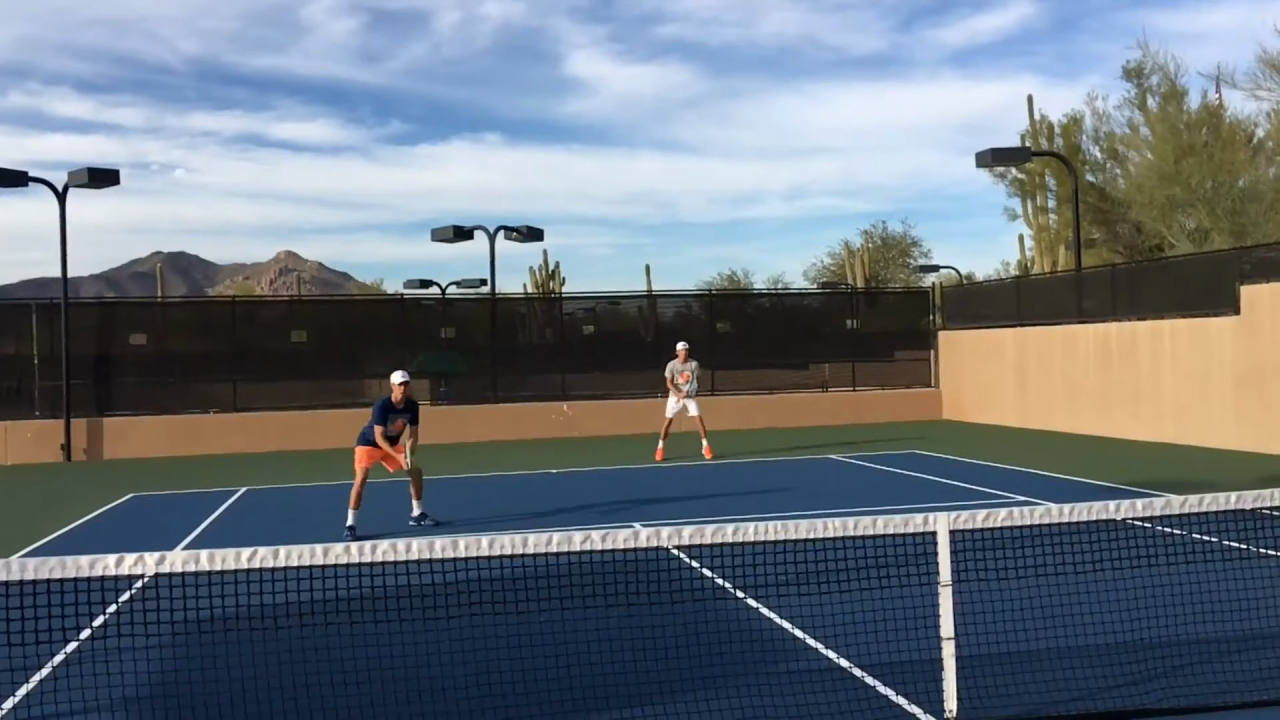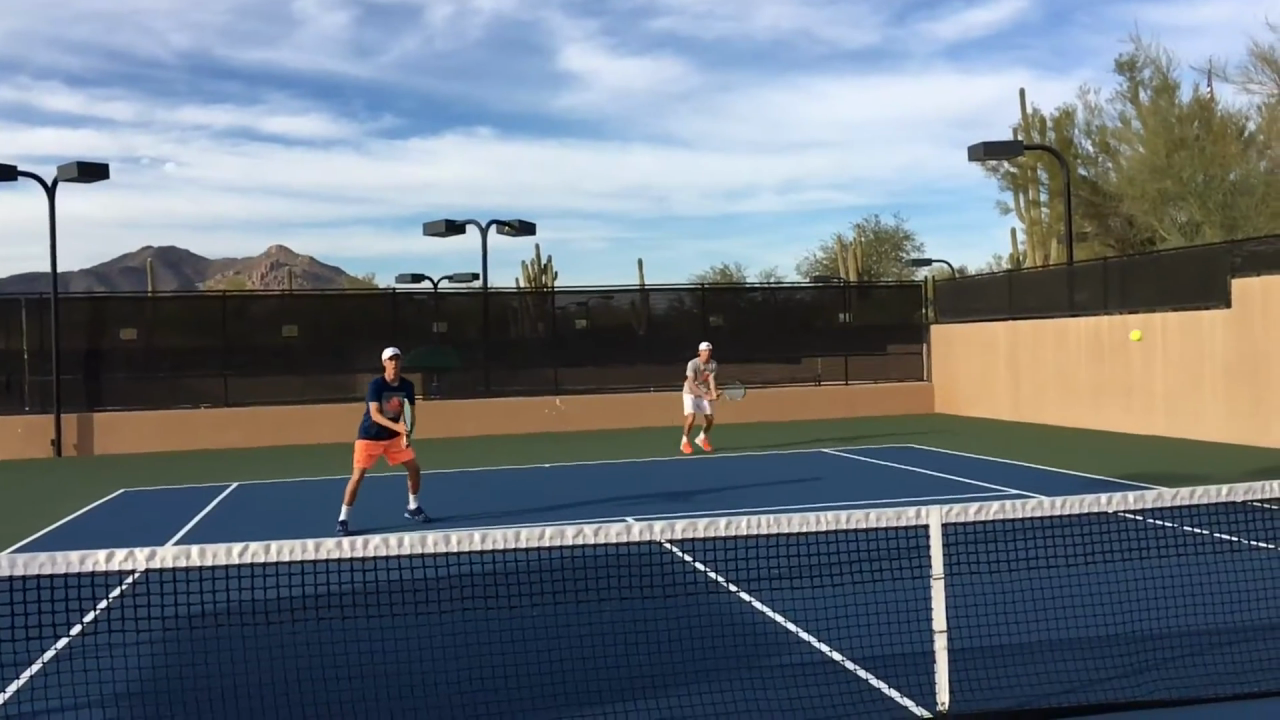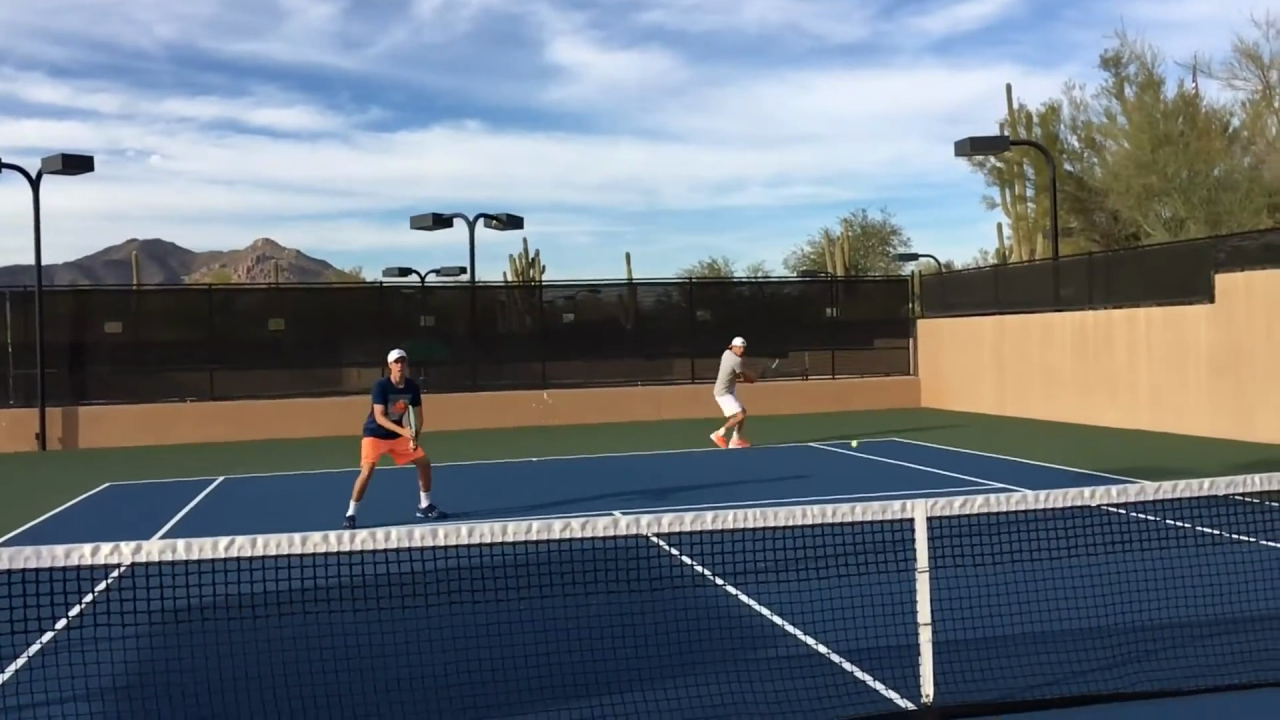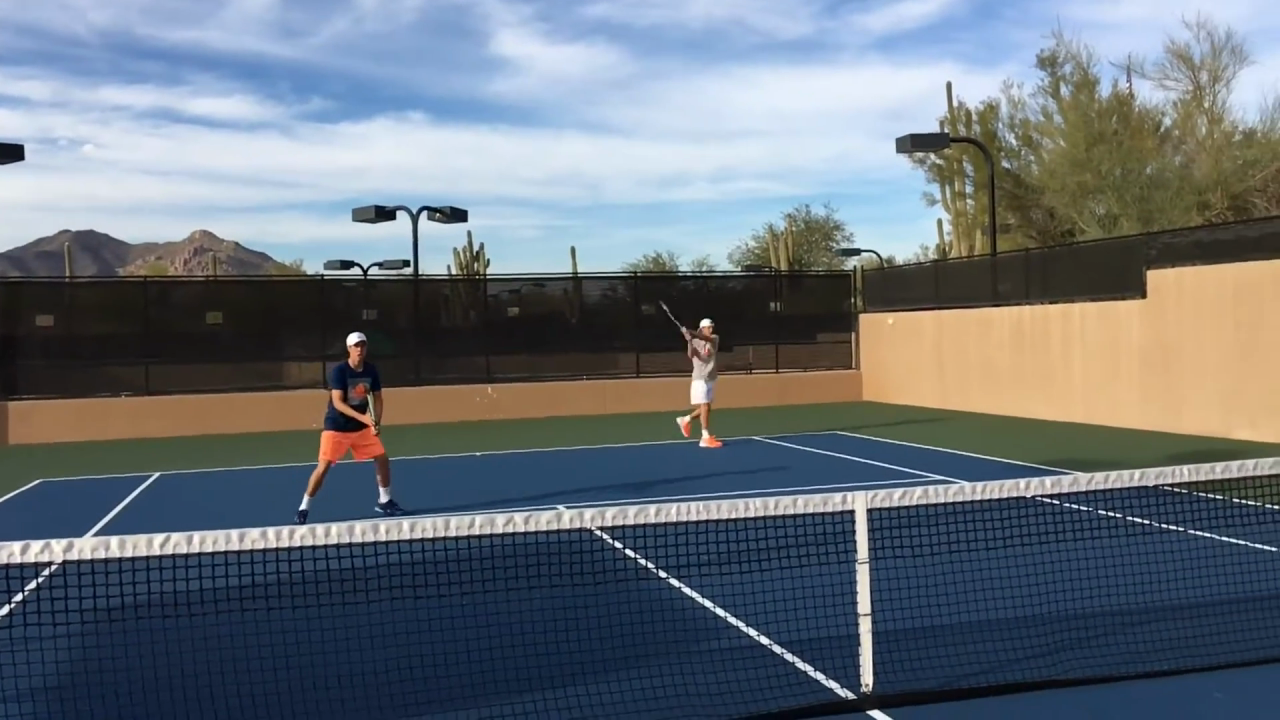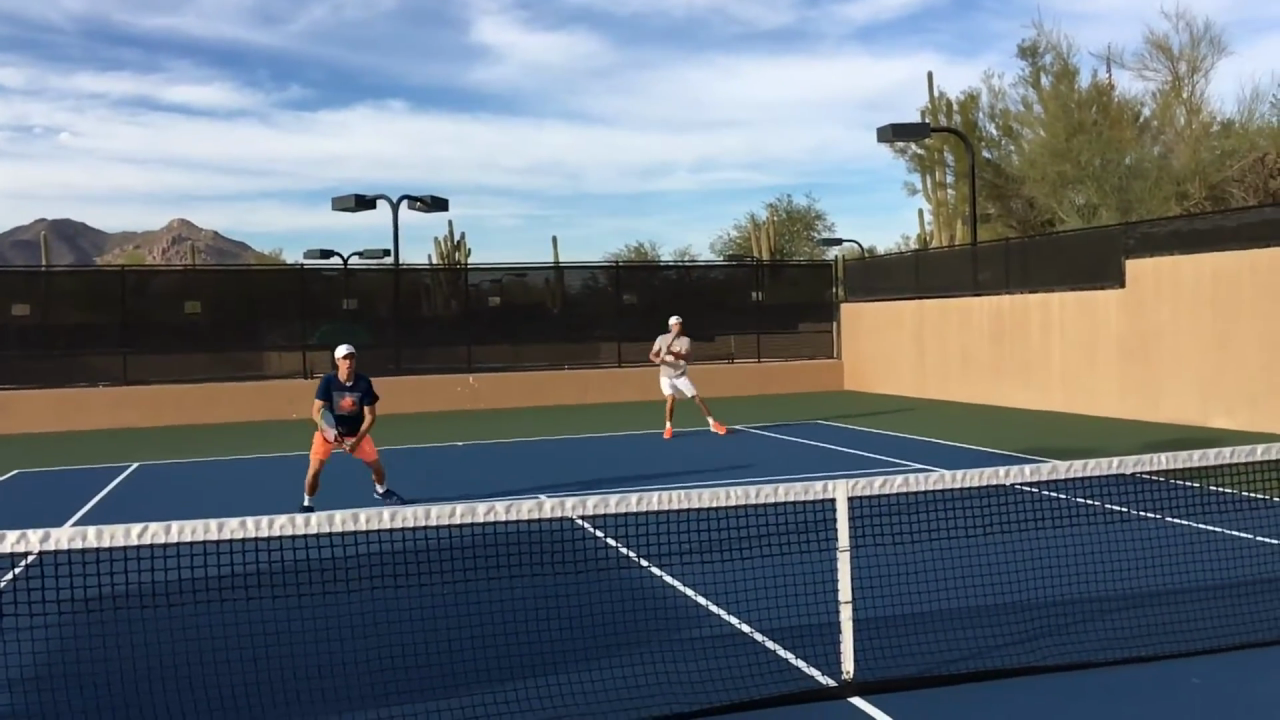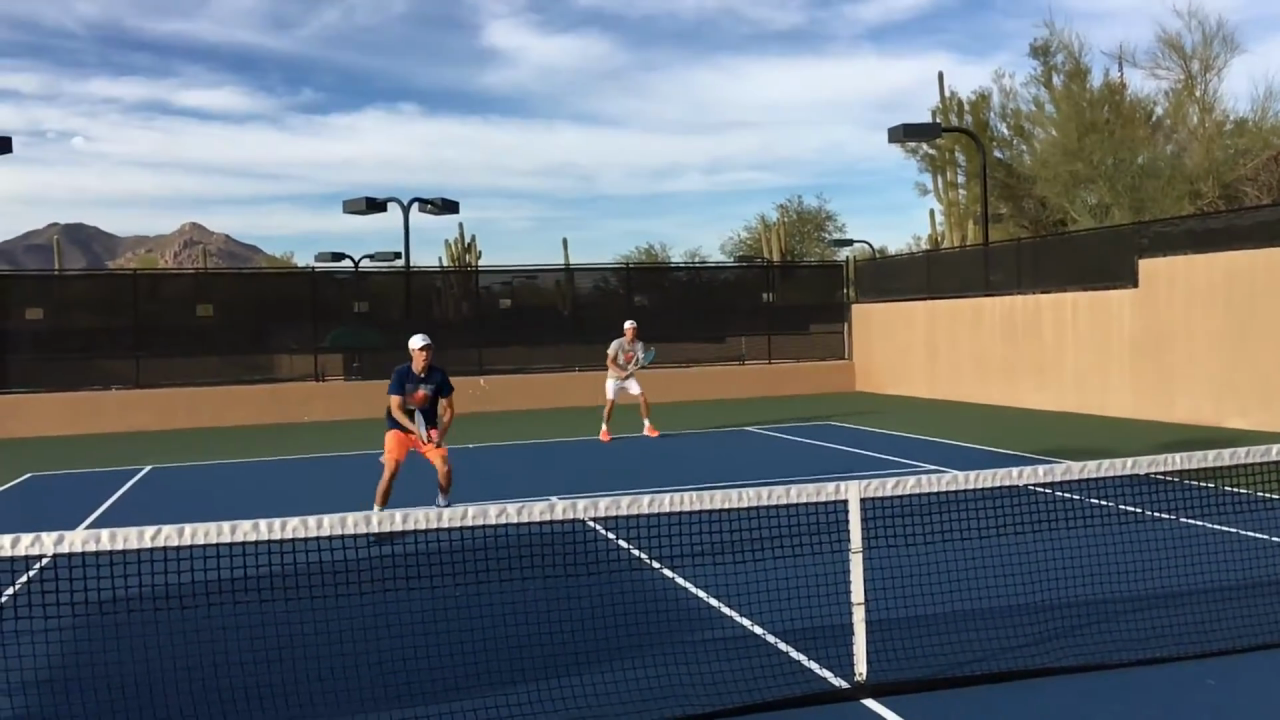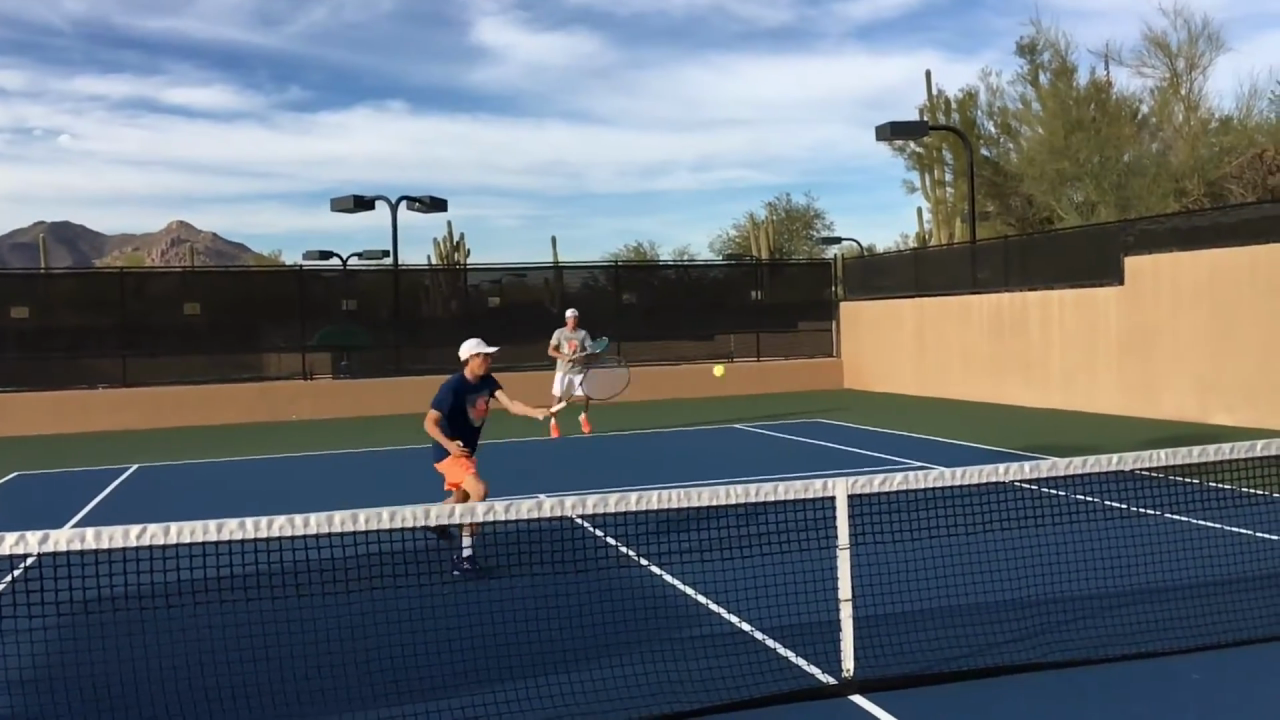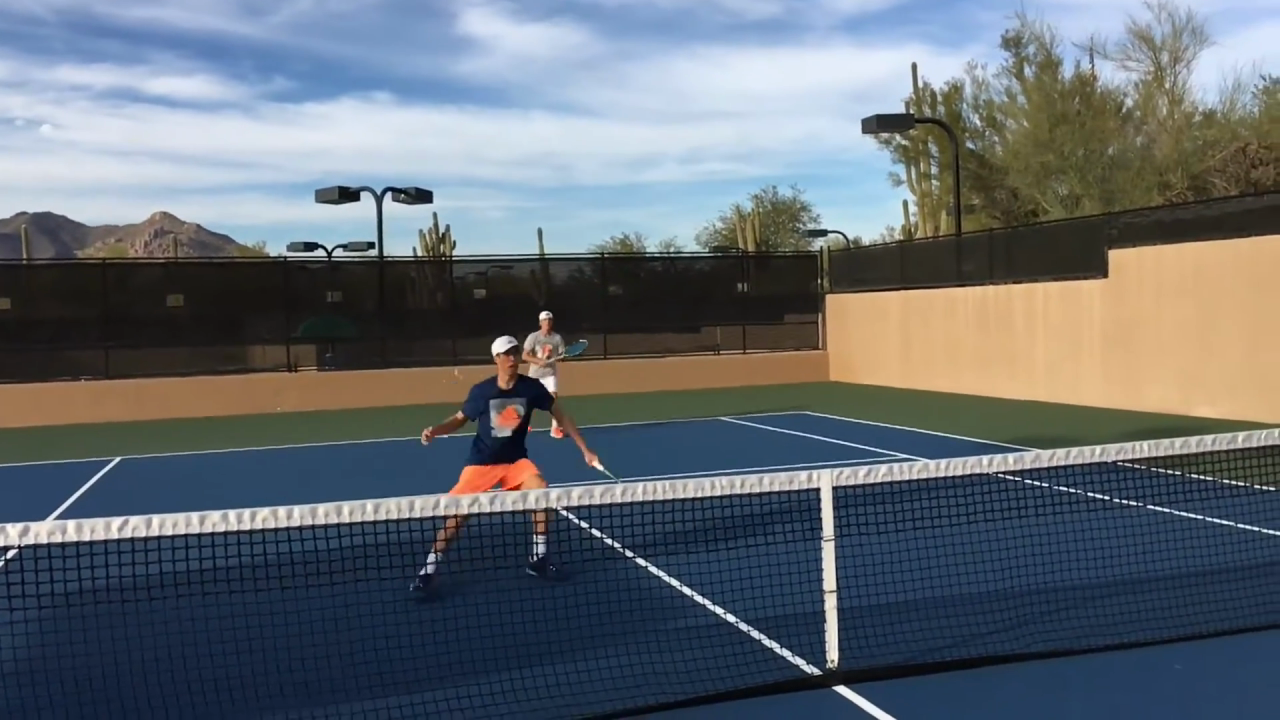
dt=0.5s
person 1, frame 1
left shoulder: (413, 406)
right shoulder: (381, 406)
left elbow: (413, 433)
right elbow: (379, 437)
left wrist: (408, 456)
right wrist: (398, 456)
left hip: (392, 444)
right hip: (368, 444)
left knee: (416, 472)
right knee: (361, 479)
left ankle: (417, 514)
right ankle: (350, 525)
person 1, frame 2
left shoulder: (407, 385)
right shoulder: (376, 385)
right elbow: (374, 414)
left wrist: (406, 435)
right wrist: (397, 427)
left hip: (393, 436)
right hip: (369, 436)
left knee: (414, 467)
right knee: (358, 476)
left ankle: (413, 508)
right ankle: (343, 519)
person 1, frame 3
left shoulder: (412, 386)
right shoulder: (381, 386)
left elbow: (417, 415)
right elbow: (379, 417)
left wrist: (414, 436)
right wrist: (402, 430)
left hip: (400, 435)
right hip: (375, 434)
left knee: (424, 464)
right knee: (367, 471)
left ankle: (425, 506)
right ankle: (351, 514)
person 1, frame 4
left shoulder: (371, 371)
right shoulder: (339, 371)
left elbow: (378, 400)
right elbow: (337, 402)
left wrist: (375, 422)
right wrist: (363, 417)
left hip: (362, 427)
right hip: (336, 426)
left knee: (382, 459)
right knee: (324, 467)
left ankle: (385, 501)
right ankle: (304, 508)
person 1, frame 5
left shoulder: (364, 383)
right shoulder: (327, 381)
left elbow: (370, 416)
right elbow: (316, 412)
left wrist: (356, 440)
left hip: (356, 429)
left knee: (375, 465)
right knee: (315, 467)
left ankle: (382, 491)
right ankle: (307, 504)
person 1, frame 6
left shoulder: (439, 375)
right shoulder: (400, 373)
left elbow: (448, 408)
right elbow: (395, 409)
left wrist: (438, 433)
right wrist: (416, 428)
left hip: (427, 427)
right hip: (400, 428)
left knee: (444, 469)
right knee: (391, 472)
left ankle: (442, 502)
person 1, frame 7
left shoulder: (487, 381)
right shoulder: (451, 387)
left elbow: (511, 404)
right elbow: (429, 423)
left wrist: (540, 412)
right wrist: (448, 444)
left hip: (466, 452)
right hip: (451, 453)
left knee: (462, 497)
right knee: (480, 491)
right ankle: (464, 556)
person 1, frame 8
left shoulder: (532, 387)
right shoulder: (481, 391)
left elbow: (561, 416)
right elbow: (458, 420)
left wrist: (585, 449)
right wrist: (434, 430)
left hip: (516, 459)
right hip: (482, 461)
left knee: (541, 491)
right knee: (458, 512)
left ankle: (539, 559)
right ankle: (428, 571)
